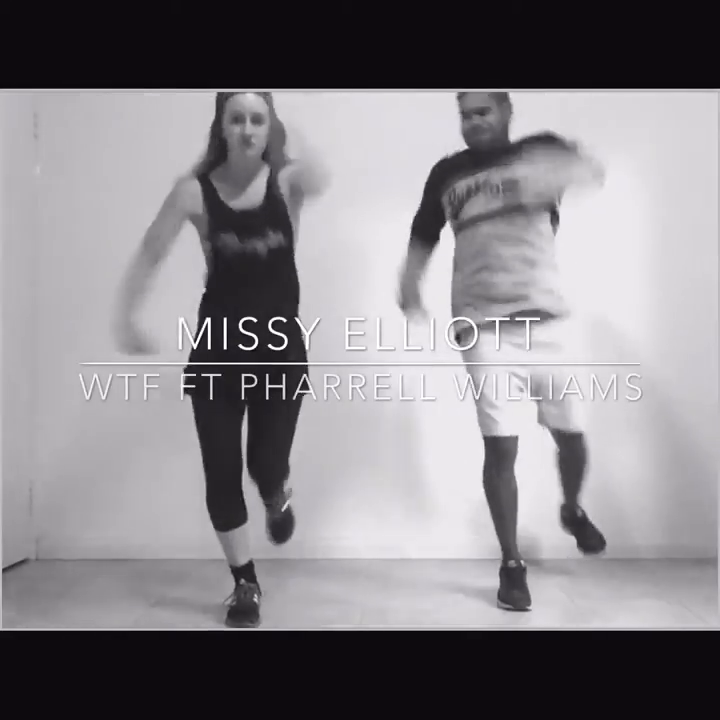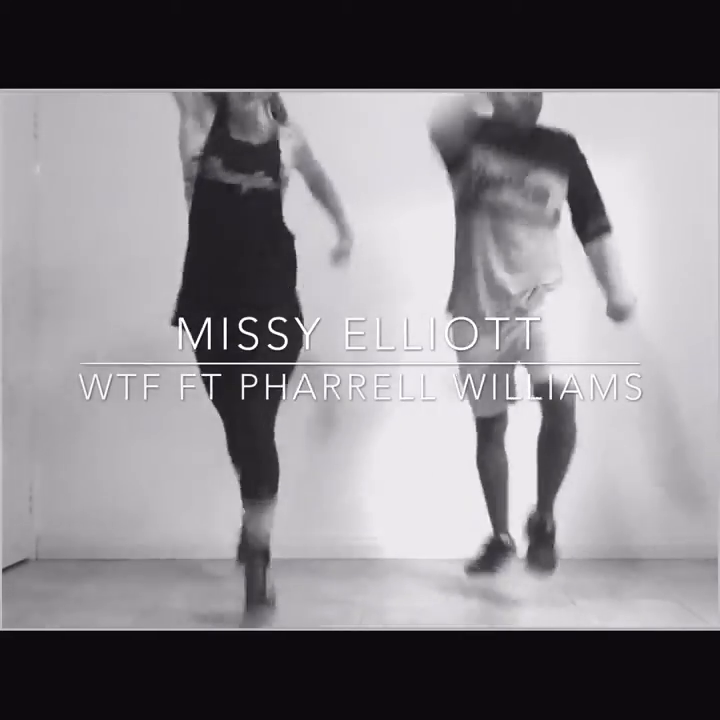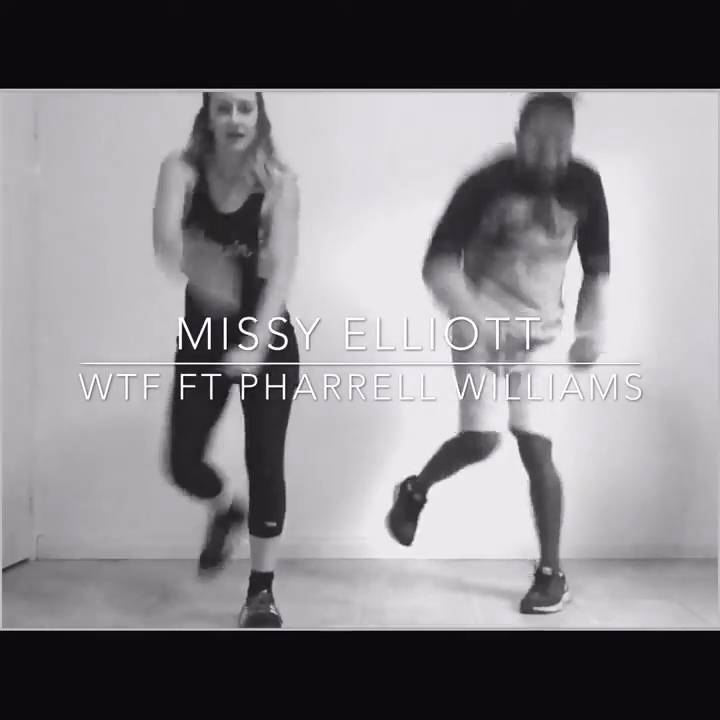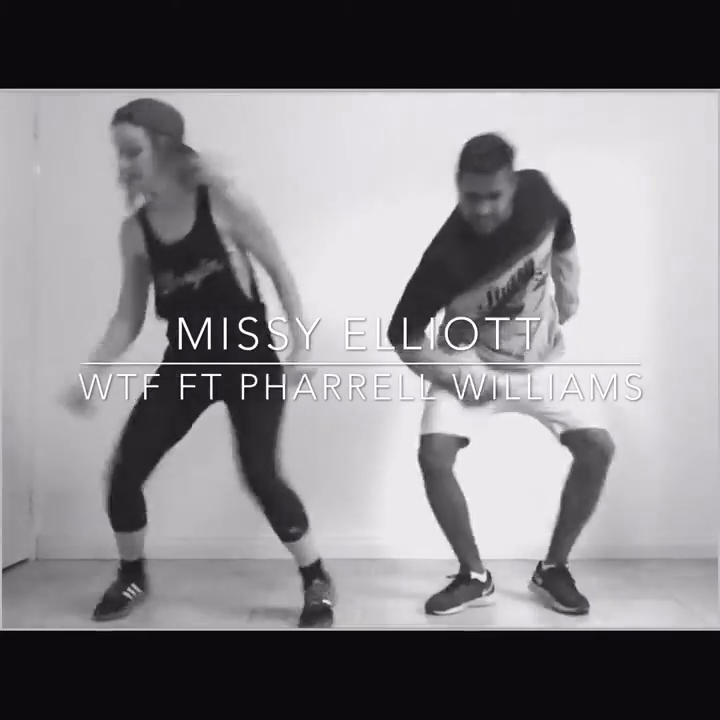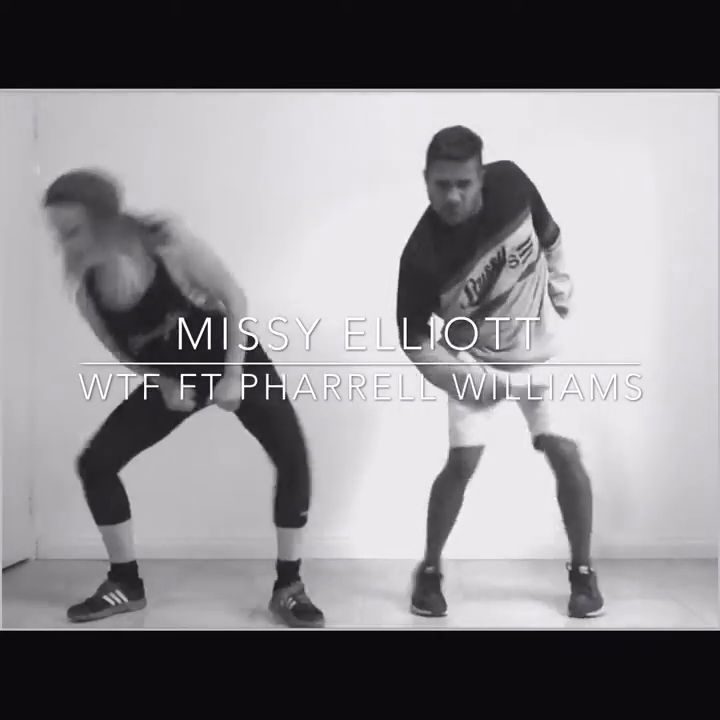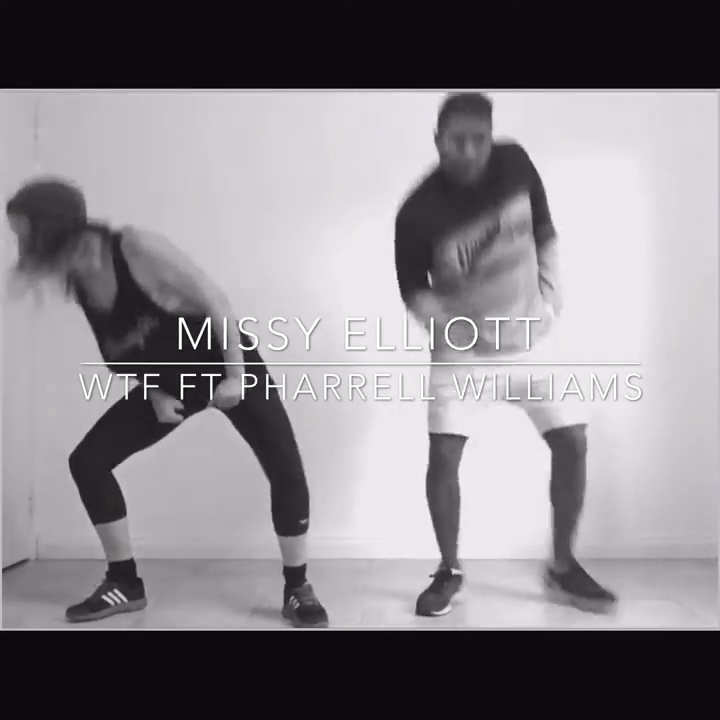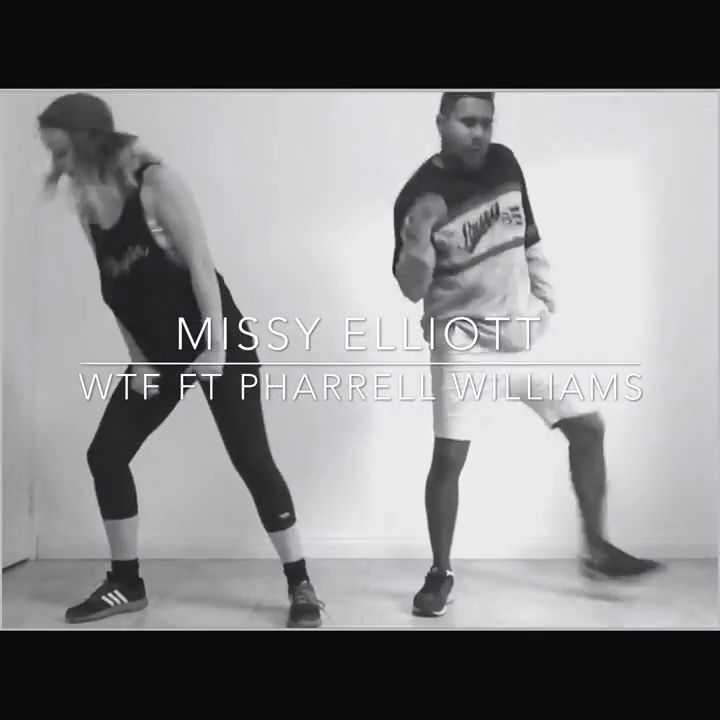
dt=0.3s
person 1, frame 1
left shoulder: (286, 178)
right shoulder: (193, 189)
left elbow: (317, 182)
right elbow: (148, 258)
left wrist: (310, 174)
right wrist: (126, 316)
left hip: (278, 339)
right hip: (216, 344)
left knee: (266, 462)
right knee: (220, 471)
left ankle: (277, 496)
right ankle: (244, 582)
person 1, frame 2
left shoulder: (286, 138)
right shoulder: (200, 120)
left elbow: (319, 179)
left wrist: (343, 227)
left hip: (272, 310)
right hip: (207, 308)
left knee: (256, 425)
right knee: (238, 429)
left ankle: (258, 558)
right ankle: (254, 516)
person 1, frame 3
left shoulder: (278, 183)
right shoulder: (180, 171)
left elbow: (281, 269)
right elbow: (164, 241)
left wrist: (255, 345)
right wrist: (198, 267)
left hip: (265, 339)
right hip: (202, 339)
left knee: (266, 462)
right knee: (182, 464)
left ankle: (261, 590)
right ankle: (226, 511)
person 1, frame 4
left shoulder: (220, 200)
right shoulder: (132, 231)
left elbow: (278, 269)
right elbow: (128, 316)
left wrist: (301, 343)
right wrist: (88, 374)
left hip: (249, 358)
right hip: (185, 364)
left knee: (260, 473)
right knee: (126, 472)
left ankle: (316, 577)
right ankle: (131, 573)
person 1, frame 5
left shoulder: (170, 245)
right shoulder: (88, 292)
left elbow: (234, 297)
right elbow: (122, 349)
left wrist: (235, 371)
right wrist: (162, 382)
left hip: (236, 362)
right hip: (170, 379)
left knee: (292, 455)
right knee: (94, 462)
left ankle: (288, 584)
right ankle: (125, 581)
person 1, frame 6
left shoulder: (138, 248)
right shoulder: (79, 283)
left elbow: (215, 300)
right elbow: (119, 351)
left wrist: (235, 371)
right wrist: (159, 395)
left hip: (228, 367)
right hip: (170, 378)
left knee: (285, 466)
right knee: (87, 461)
left ankle: (297, 589)
right ankle: (124, 582)
person 1, frame 7
left shoulder: (155, 181)
right shoulder: (88, 208)
left elbow: (201, 264)
right elbow: (116, 294)
left wrist: (217, 348)
right wrist: (137, 360)
left hip: (218, 342)
right hip: (157, 352)
left knee: (251, 458)
right knee: (105, 454)
left ankle: (299, 584)
right ankle: (126, 583)
person 2, frame 1
left shoulder: (542, 151)
right shoulder: (446, 173)
left elbow: (589, 173)
right elbow: (423, 235)
left wrist: (542, 177)
right wrist: (409, 280)
left hip: (544, 319)
right hip: (485, 327)
left knee: (572, 436)
right knee: (500, 448)
left ankle: (572, 508)
right ankle: (512, 565)
person 2, frame 2
left shoulder: (561, 148)
right shoulder: (468, 135)
left elbow: (592, 223)
right elbow: (444, 134)
left wrist: (614, 288)
left hip: (533, 304)
right hip: (477, 309)
left knee: (560, 402)
right knee: (490, 425)
left ankle: (543, 517)
right ankle: (499, 536)
person 2, frame 3
left shoulder: (585, 183)
right shoulder: (483, 186)
left elbow: (595, 261)
right elbow: (436, 265)
left wrist: (589, 328)
right wrist: (470, 315)
left hip: (536, 335)
right hip: (479, 330)
left knee: (536, 448)
right knee: (482, 439)
left ankle: (550, 572)
right ankle: (414, 490)
person 2, frame 4
left shoulder: (538, 190)
right shoulder: (445, 255)
left elbow: (565, 247)
right elbow: (403, 338)
left wrist: (568, 304)
right wrist: (460, 380)
left hip: (534, 360)
right hip: (468, 364)
left knee: (597, 446)
right knee: (434, 455)
left ankle: (552, 570)
right ankle: (474, 576)
person 2, frame 5
left shoulder: (511, 181)
right shoulder: (421, 255)
left elbow: (550, 239)
right elbow: (415, 342)
left wrist: (561, 295)
right wrist: (479, 380)
left hip: (538, 350)
right hip: (474, 362)
left knee: (564, 454)
right knee: (462, 462)
left ankle: (583, 570)
right ankle: (429, 570)
person 2, frame 6
left shoulder: (515, 163)
right shoulder: (420, 210)
left elbow: (543, 232)
right elbow: (414, 293)
left wrist: (549, 292)
right wrist: (444, 325)
left hip: (528, 337)
right hip: (462, 345)
left knee: (571, 440)
right knee: (444, 452)
left ankle: (563, 568)
right ankle: (449, 573)
person 2, frame 7
left shoulder: (505, 163)
right shoulder: (419, 195)
right elbow: (412, 289)
left wrist: (546, 299)
right wrist: (417, 238)
left hip: (528, 330)
right hip: (463, 340)
left knee: (588, 427)
right knee: (449, 456)
left ankle: (597, 549)
right ankle: (440, 573)
